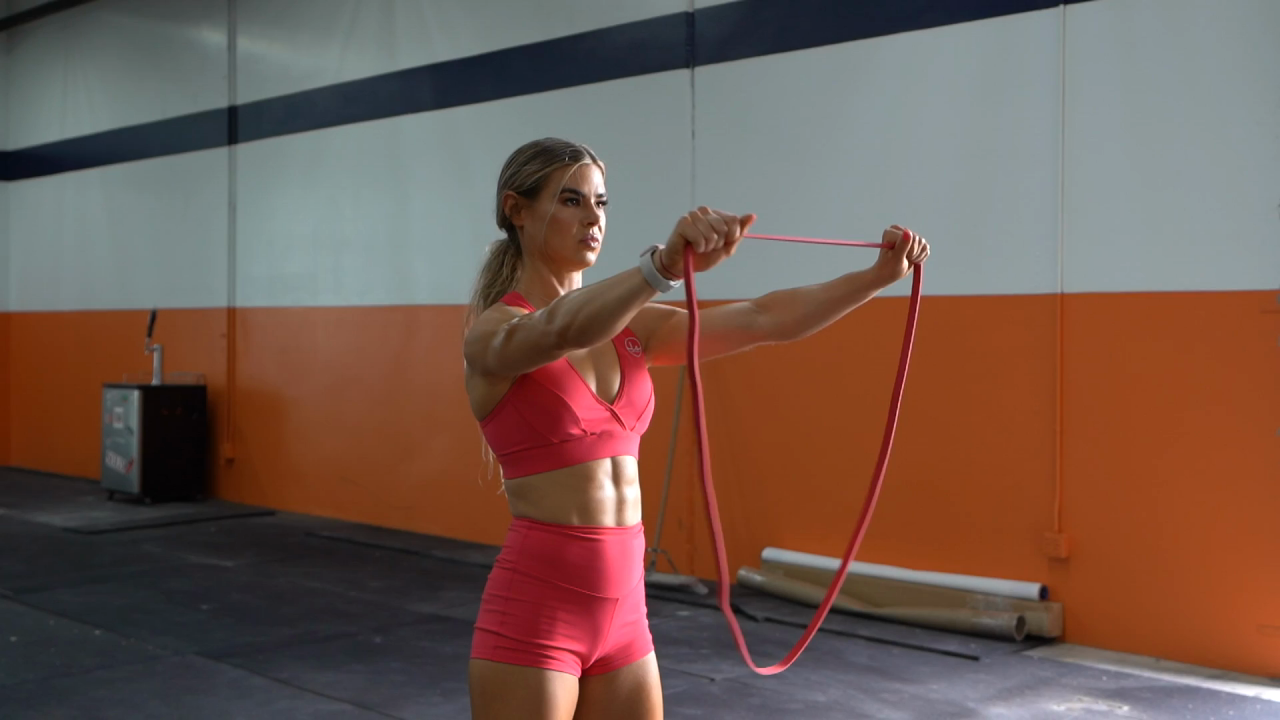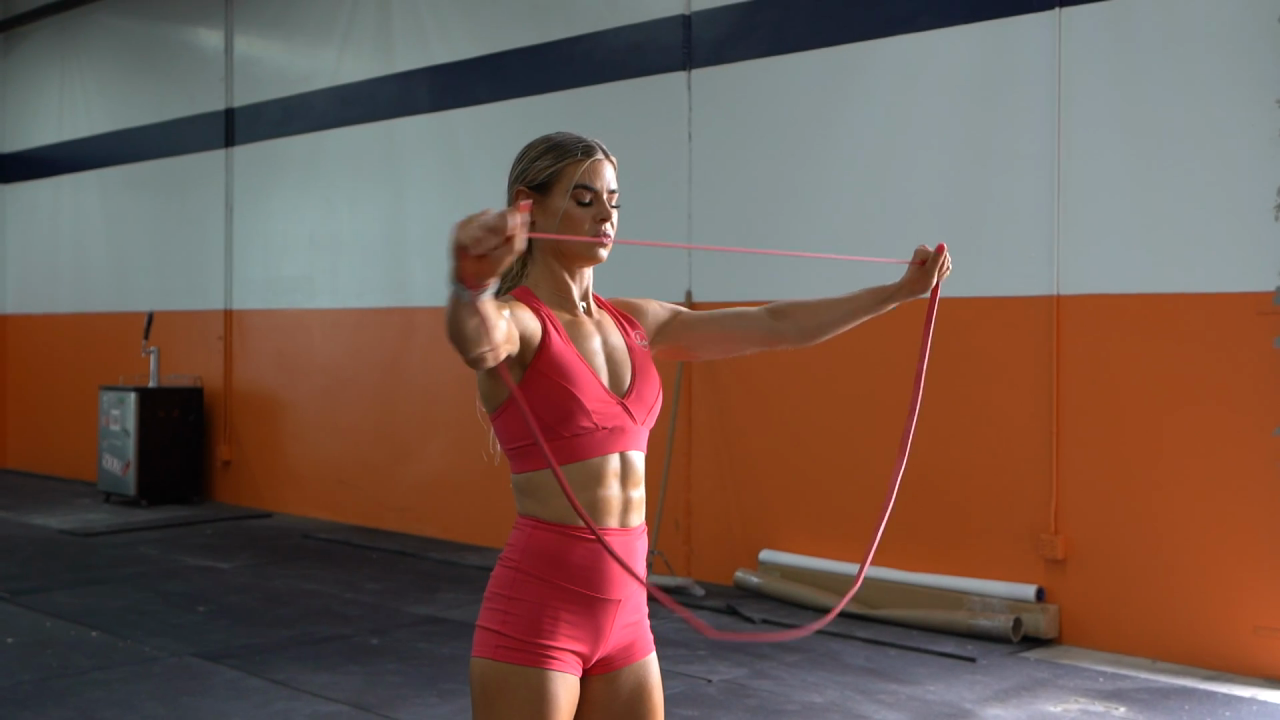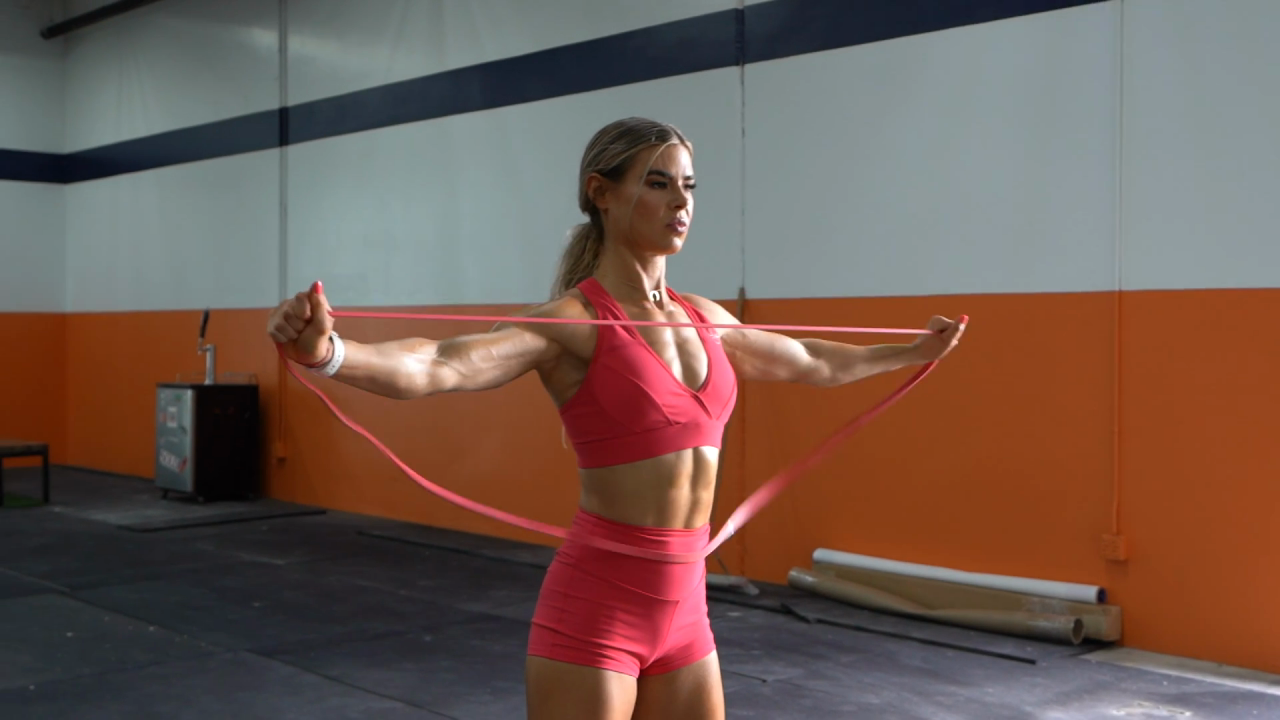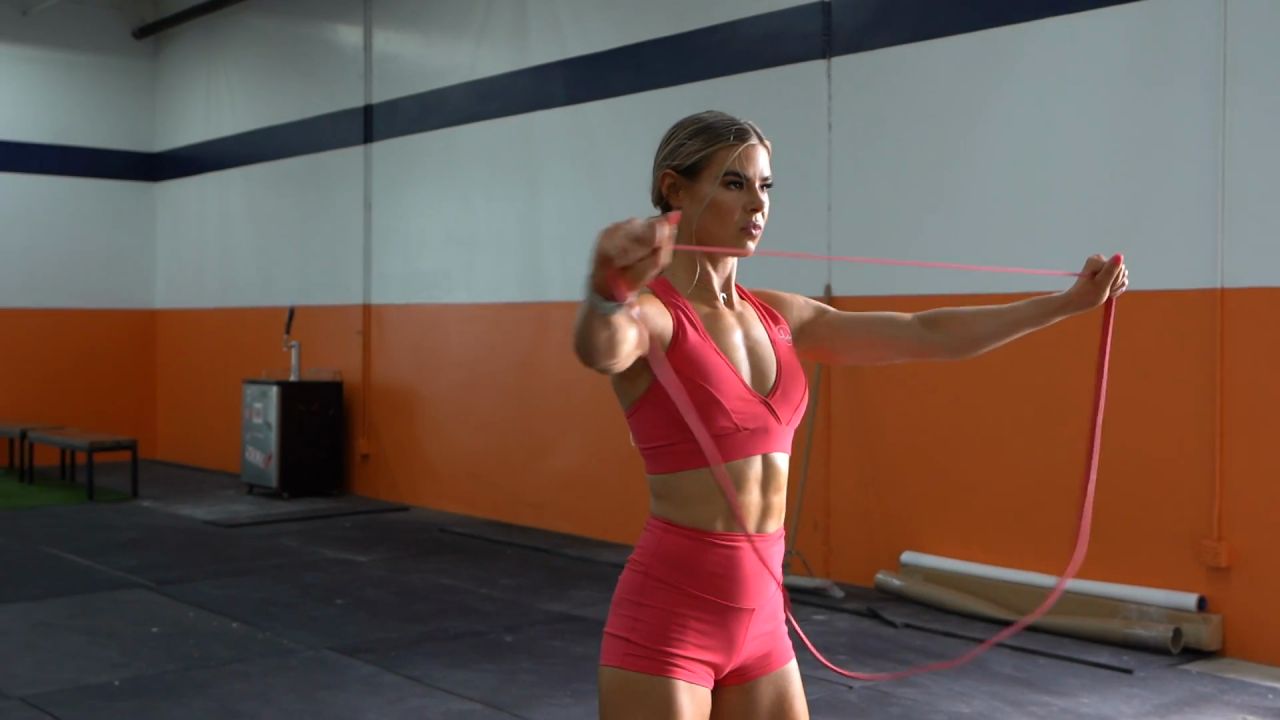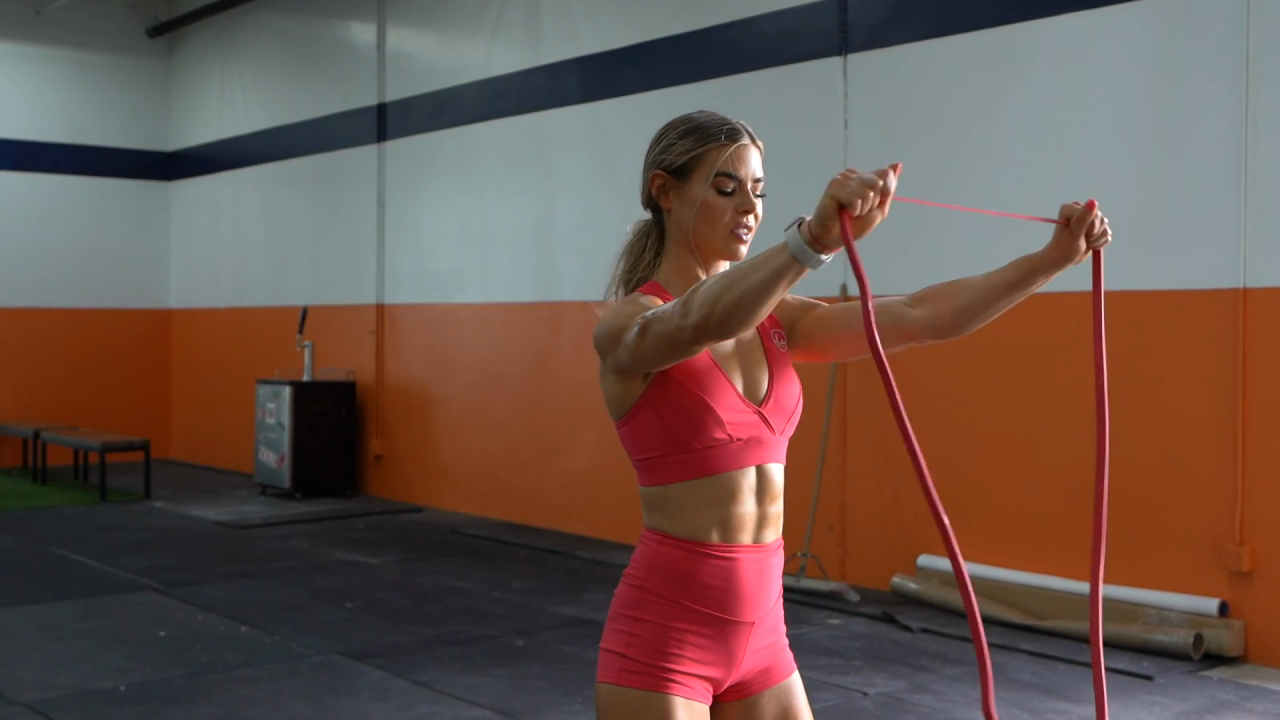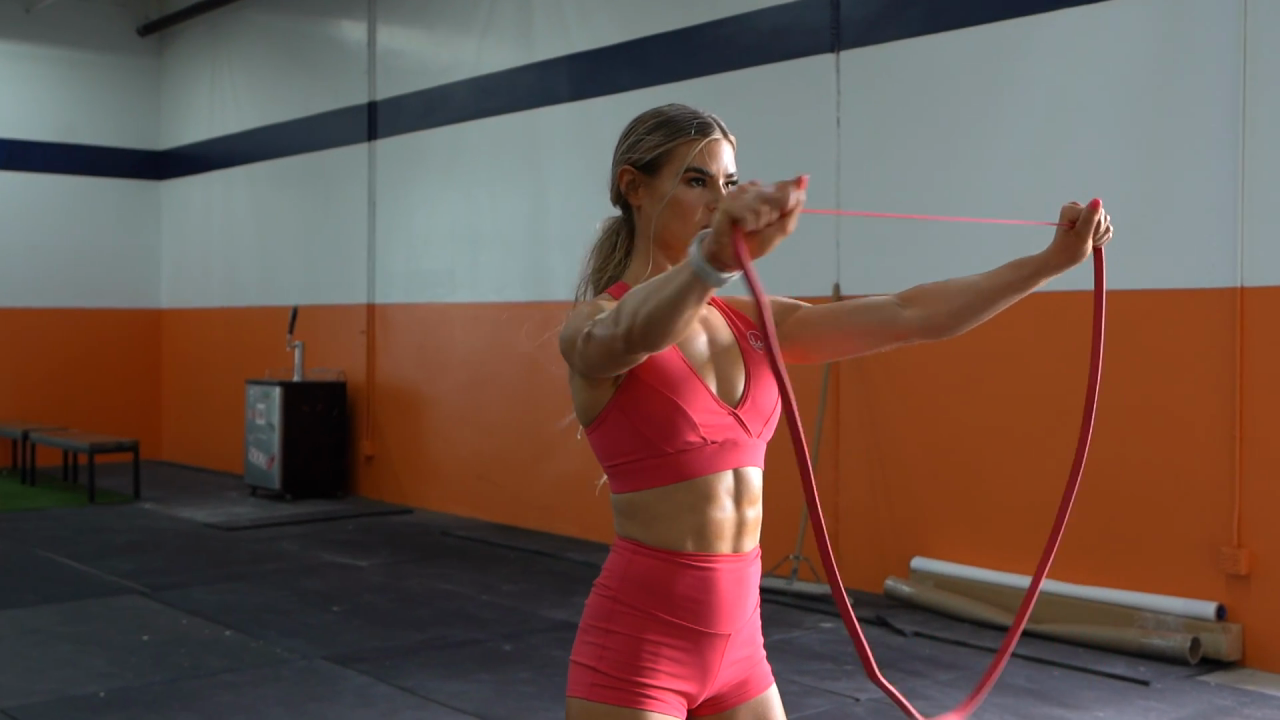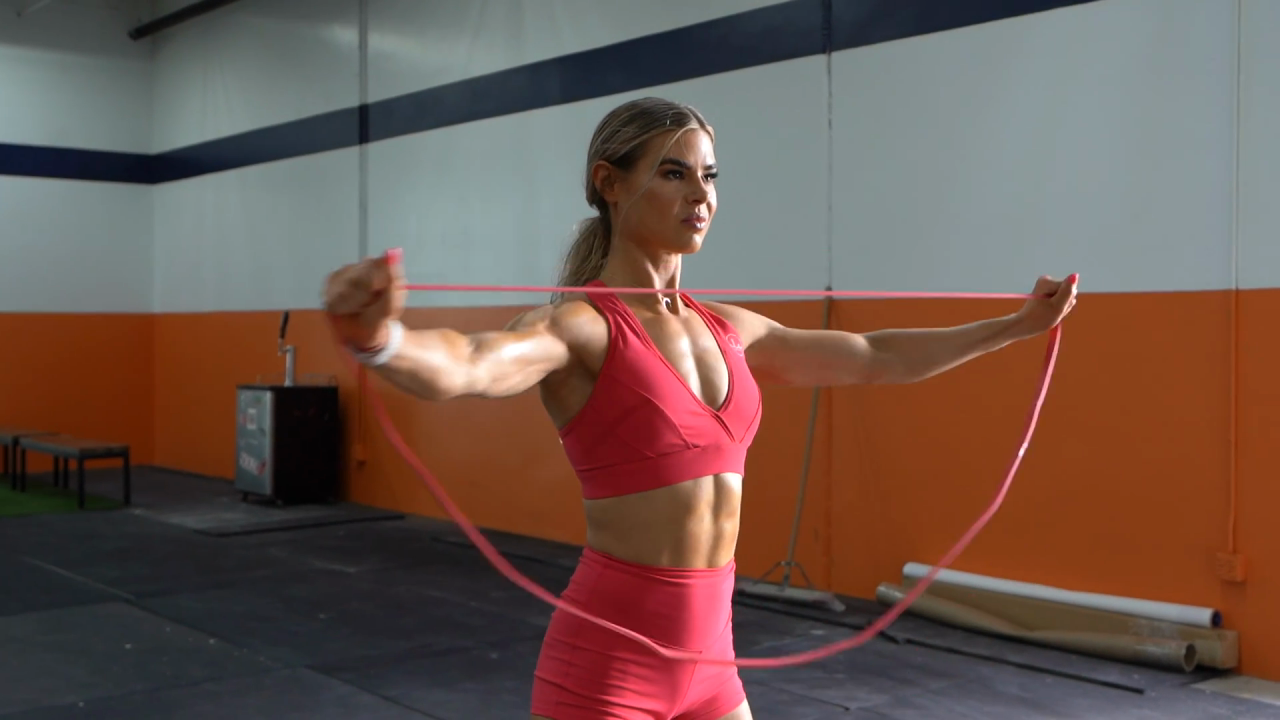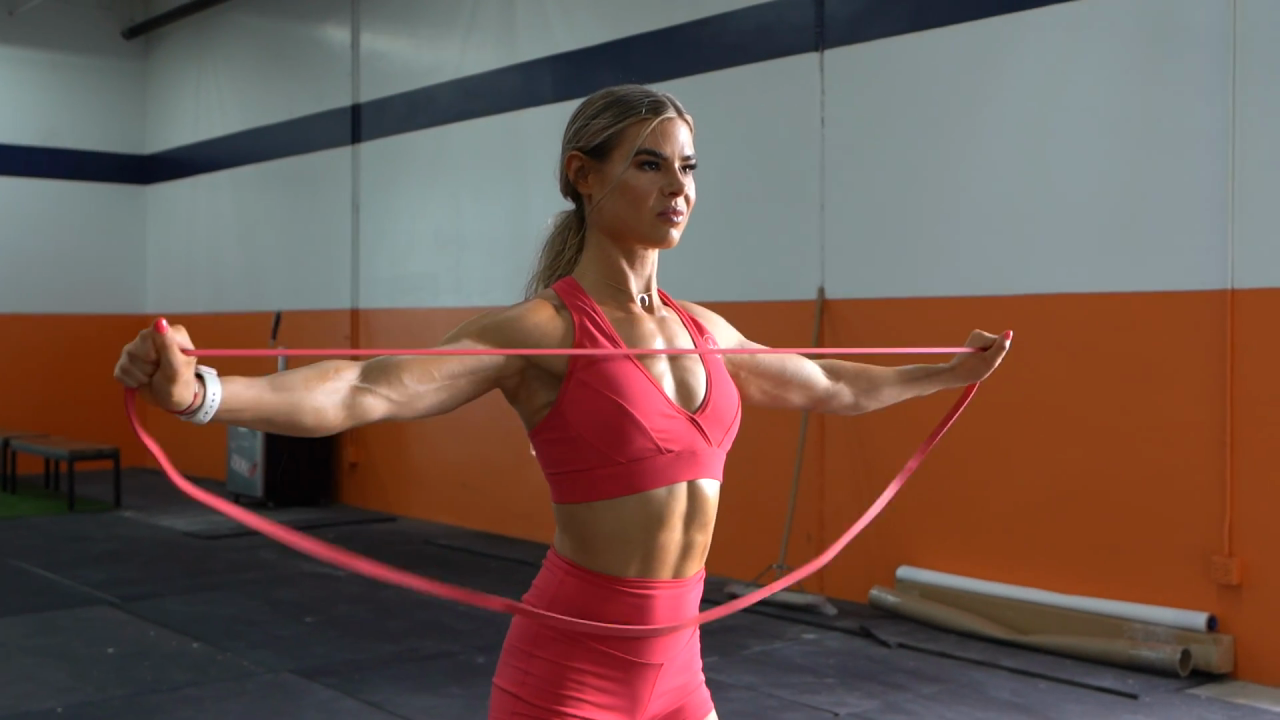
dt=0.5s
person 1, frame 1
left shoulder: (627, 329)
right shoulder: (494, 330)
left elbow: (763, 321)
right elbow: (562, 333)
left wrist: (879, 275)
right wrist: (666, 265)
left hip: (620, 613)
right hip: (531, 617)
person 1, frame 2
left shoulder: (634, 323)
right shoulder: (508, 322)
left elbow: (774, 327)
right elbow: (474, 339)
left wrist: (901, 289)
right wrist: (473, 278)
left hip: (620, 612)
right hip: (533, 614)
person 1, frame 3
left shoulder: (700, 318)
right shoulder: (568, 321)
left elbow: (807, 363)
right elbow: (435, 367)
left wrist: (914, 351)
right wrist: (325, 353)
left hip: (681, 610)
right hip: (592, 612)
person 1, frame 4
left shoulder: (778, 317)
right shoulder: (644, 316)
left elbow: (926, 336)
right elbow: (599, 347)
left wrist: (1071, 299)
right wrist: (608, 289)
left hip: (755, 621)
right hip: (661, 624)
person 1, frame 5
left shoulder: (774, 321)
right shoulder: (626, 326)
left elbow: (921, 316)
right elbow: (706, 321)
left wrist: (1052, 257)
right wrist: (816, 236)
left hip: (758, 633)
right hip: (661, 638)
person 1, frame 6
left shoulder: (747, 323)
right shoulder: (595, 327)
left elbow: (909, 316)
right elbow: (637, 333)
left wrist: (1053, 258)
right wrist: (715, 254)
left hip: (734, 646)
right hip: (634, 652)
person 1, frame 7
left shoulder: (724, 327)
right shoulder: (574, 325)
left elbow: (880, 356)
right elbow: (466, 366)
left wrist: (1018, 324)
right wrist: (376, 340)
left hip: (707, 658)
person 1, frame 8
left shoulder: (697, 330)
right shoulder: (535, 329)
left elbow: (827, 386)
right elbow: (362, 394)
left wrist: (955, 372)
right wrist: (197, 393)
